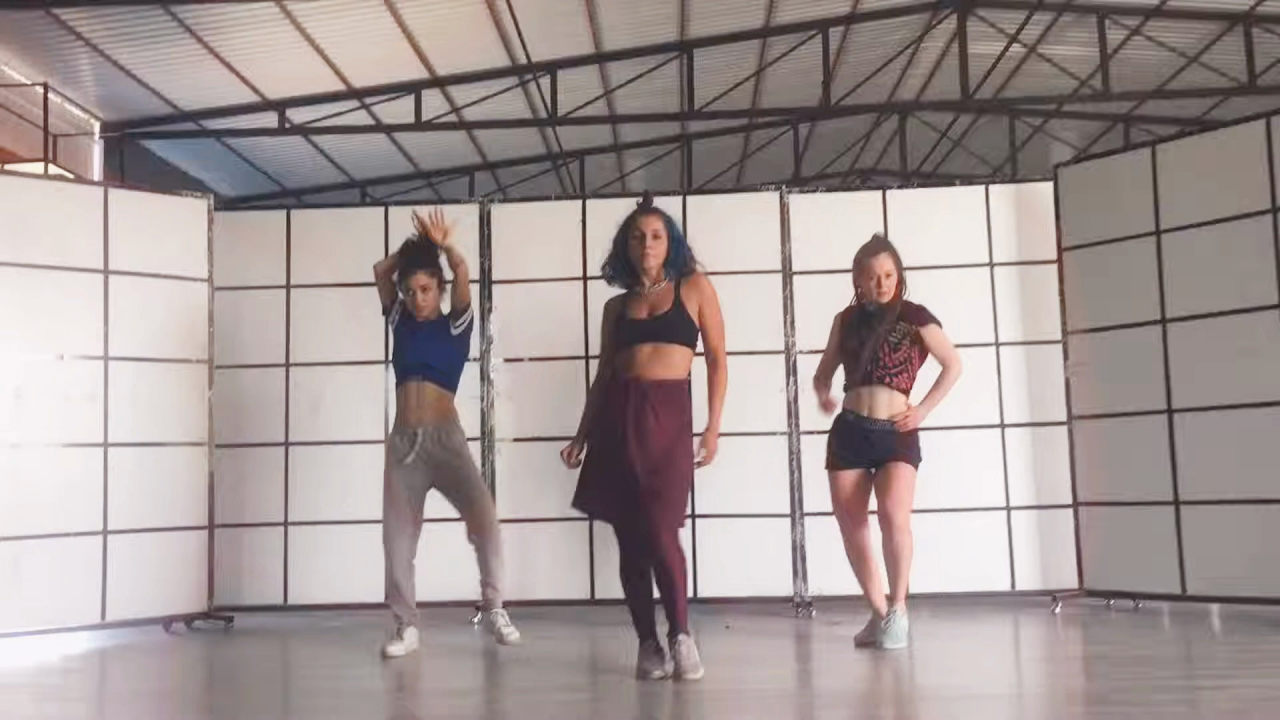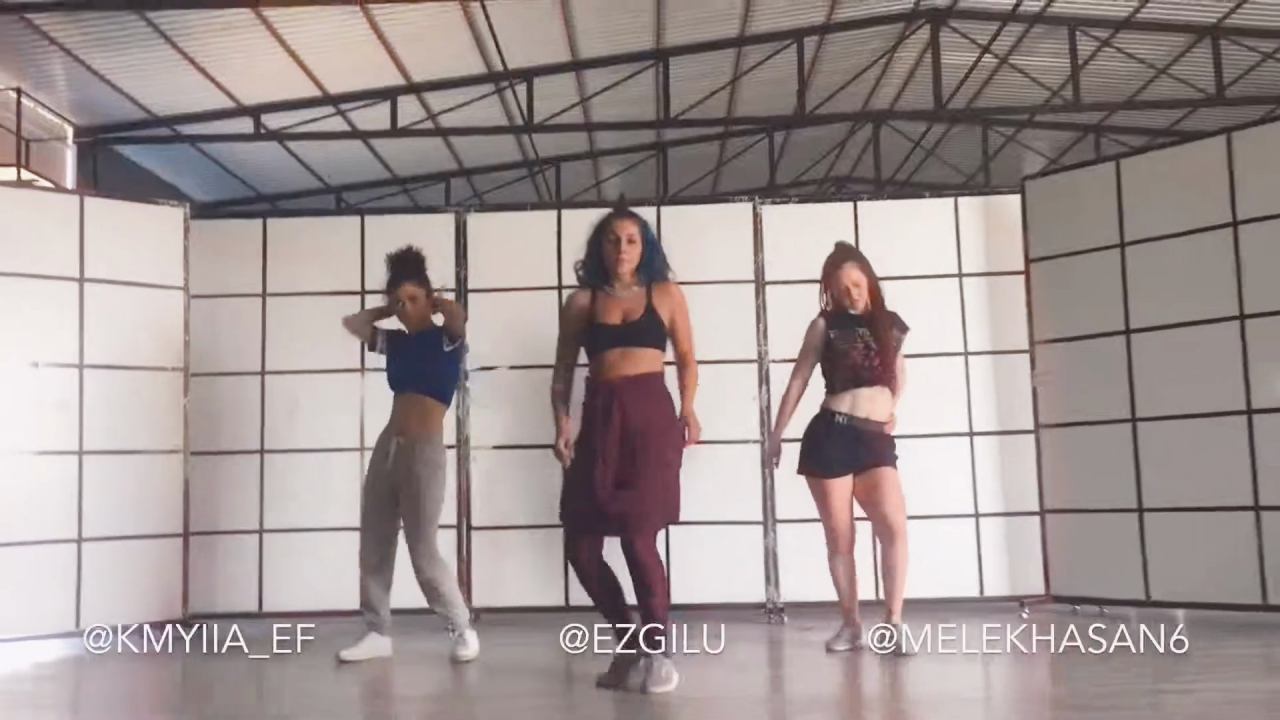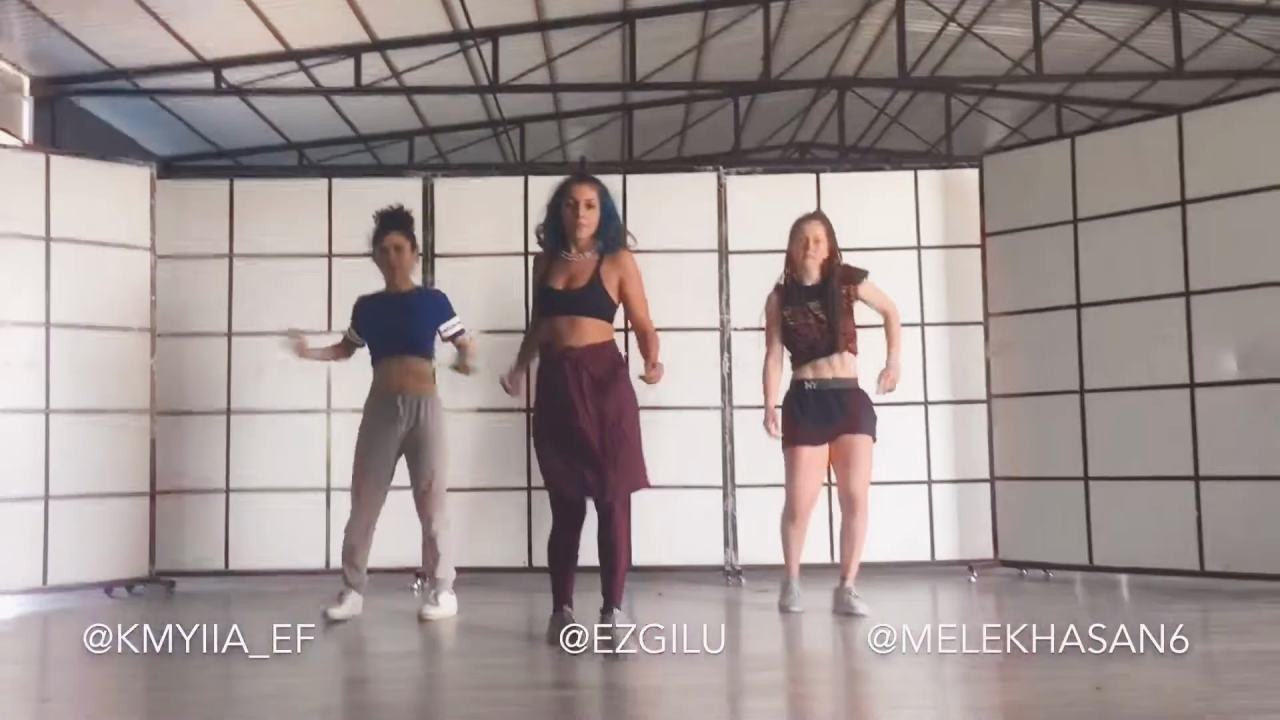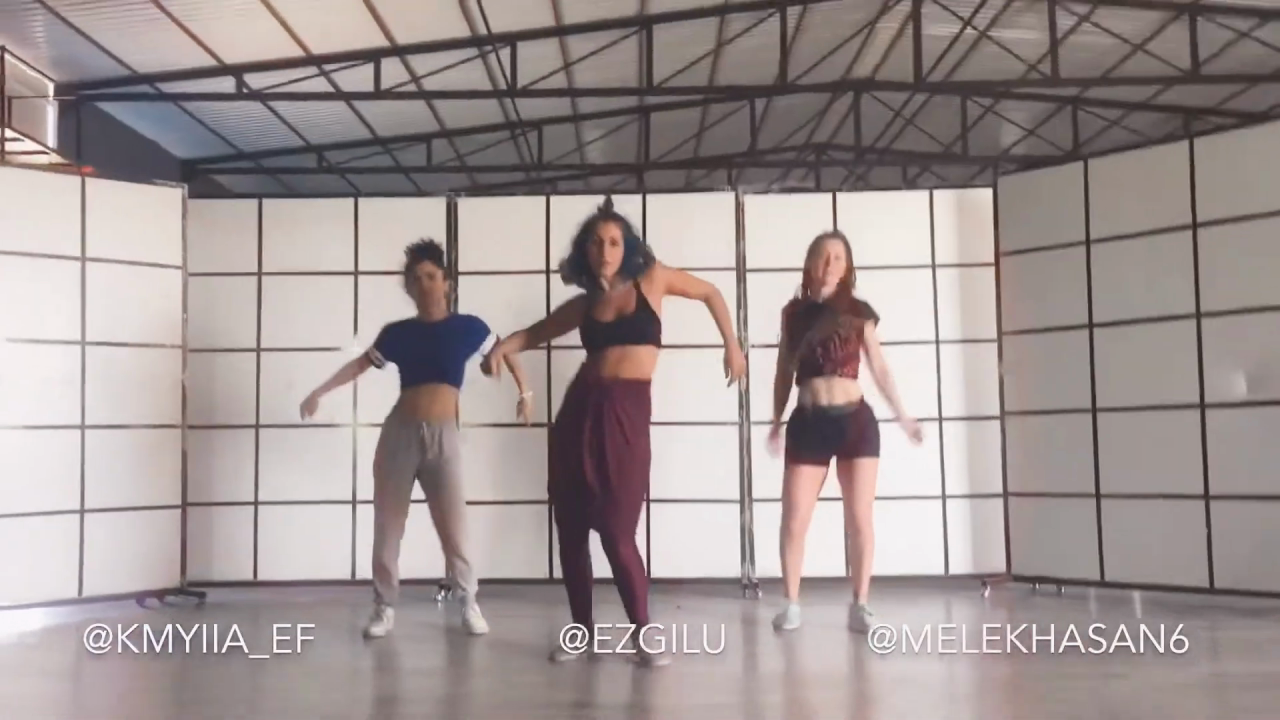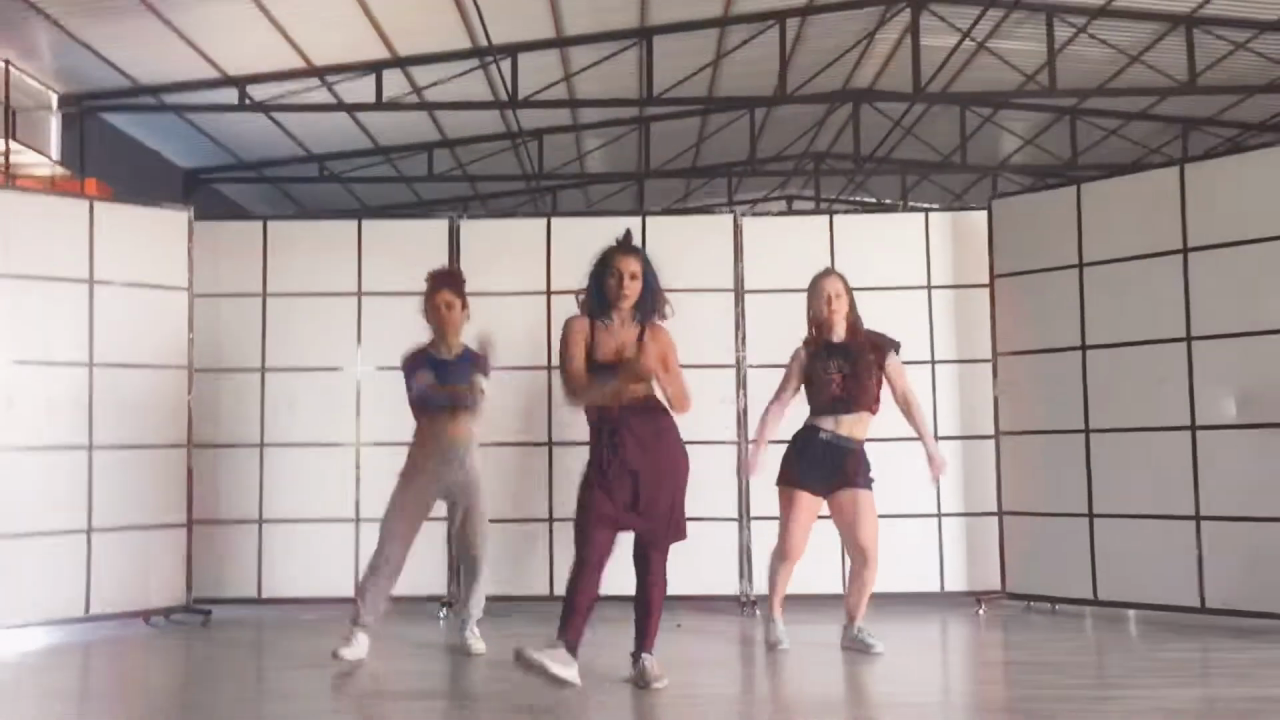
dt=0.3s
person 1, frame 1
left shoulder: (695, 287)
right shoulder: (616, 306)
left elbow: (717, 360)
right elbow: (603, 374)
left wrist: (713, 426)
right wrist: (581, 435)
left hip: (670, 415)
right hip: (616, 418)
left knee: (660, 531)
right knee: (630, 539)
left ankle: (680, 636)
right ankle: (649, 644)
person 1, frame 2
left shoulder: (665, 294)
right shoulder: (581, 302)
left elbow: (687, 358)
right elbow: (563, 372)
left wrist: (687, 410)
right wrist: (562, 428)
left hip: (651, 414)
right hip: (598, 419)
left knee: (639, 539)
right knee: (580, 547)
left ankle: (657, 653)
right ankle: (628, 644)
person 1, frame 3
left shoulder: (618, 263)
right shoulder: (544, 263)
left elbow: (645, 327)
left wrist: (652, 361)
right wrist: (518, 368)
left hip: (605, 380)
right hip: (555, 384)
left knee: (612, 497)
right knee: (567, 504)
left ankle: (613, 612)
right ankle: (562, 609)
person 1, frame 4
left shoulder: (653, 278)
right shoulder: (581, 305)
left elbow: (711, 293)
right elbow: (534, 334)
left wrist: (732, 345)
right wrist: (504, 344)
left hip: (628, 415)
right hip: (579, 413)
left knee: (617, 533)
right knee: (570, 530)
left ankle: (643, 632)
right ankle: (583, 628)
person 1, frame 5
left shoulder: (656, 334)
right shoulder: (578, 327)
left elbow: (682, 403)
right elbow: (574, 389)
left wrist: (658, 374)
right wrist: (615, 375)
left hip: (656, 442)
right hip: (606, 447)
left knee: (652, 554)
right knee: (591, 547)
left ankle: (643, 656)
right ankle: (564, 652)
person 2, frame 1
left shoulder: (457, 324)
right shoulder: (400, 320)
left elbow: (463, 275)
right elbow: (380, 272)
left wrist: (443, 245)
right wrist: (414, 247)
left hip: (446, 437)
right hip: (402, 439)
left knee: (483, 517)
right knee: (398, 537)
left ankle: (494, 607)
right ankle: (406, 627)
person 2, frame 2
left shoulder: (448, 340)
right shoulder: (397, 342)
left elbow: (457, 313)
right elbow: (353, 323)
left wrist: (432, 304)
right wrist: (394, 308)
left hip: (425, 451)
right hip: (387, 447)
left knee: (422, 547)
right knee: (374, 546)
left ankle: (464, 629)
right ankle: (377, 633)
person 2, frame 3
left shoulder: (434, 301)
right shoulder: (368, 307)
left elbow: (466, 346)
right elbow: (346, 349)
left wrist: (465, 362)
right wrist: (310, 352)
left hip: (424, 407)
right hip: (380, 408)
left knee: (431, 501)
right knee: (364, 502)
left ankle: (442, 590)
right ankle: (352, 591)
person 2, frame 4
left shoulder: (467, 327)
right shoulder: (397, 333)
right elbow: (362, 363)
left wrist: (524, 389)
right wrist: (319, 392)
left hip: (442, 436)
right hip: (400, 433)
left knee: (453, 527)
right knee: (387, 526)
left ankle: (469, 604)
right ankle: (385, 607)
person 2, frame 5
left shoulder: (475, 359)
right shoulder: (416, 361)
left elbow: (474, 405)
right elbow: (431, 397)
left wrist: (479, 374)
right wrist: (459, 389)
left hip: (464, 461)
right hip: (424, 461)
left knee: (473, 550)
right knee: (392, 547)
left ankle: (469, 626)
right ankle: (360, 632)
person 3, frame 1
left shoulder: (916, 318)
right shoulder: (846, 320)
left elbow: (953, 366)
right elbow: (824, 372)
left wrist: (924, 409)
right wrist: (824, 397)
left hip: (896, 437)
right hip: (849, 433)
left knee: (893, 517)
right knee: (852, 529)
left ankle: (897, 609)
right ankle: (880, 615)
person 3, frame 2
left shoulder: (890, 323)
right shoulder: (824, 325)
right elbow: (798, 381)
left wrist: (892, 410)
right wrist: (776, 435)
left hip: (875, 440)
right hip: (831, 435)
left knee: (894, 528)
right knee: (840, 538)
left ankle: (893, 624)
right ankle: (852, 623)
person 3, frame 3
left shoulder: (846, 280)
right shoulder: (778, 298)
left elbow: (890, 312)
right elbow: (773, 358)
left wrist: (893, 364)
right wrist: (770, 405)
left hip: (849, 398)
right hip: (804, 401)
left knee: (856, 498)
right knee: (799, 503)
left ankle: (846, 588)
right ankle: (791, 581)
person 3, frame 4
left shoulder: (856, 312)
right shoulder: (793, 311)
left elbow: (879, 368)
left wrist: (903, 416)
right wrist: (776, 421)
left hip: (854, 420)
right hip: (807, 423)
left knee: (859, 519)
right knee: (794, 521)
left ankle: (860, 606)
right ankle: (790, 603)
person 3, frame 5
left shoulder: (878, 346)
right shoulder: (806, 354)
left elbow: (906, 398)
right elbow: (779, 401)
left wrist: (930, 447)
right wrist: (757, 443)
left hip: (852, 457)
right hip: (811, 450)
left knee: (867, 551)
right knee: (790, 548)
left ankle: (854, 628)
right ankle: (775, 617)
